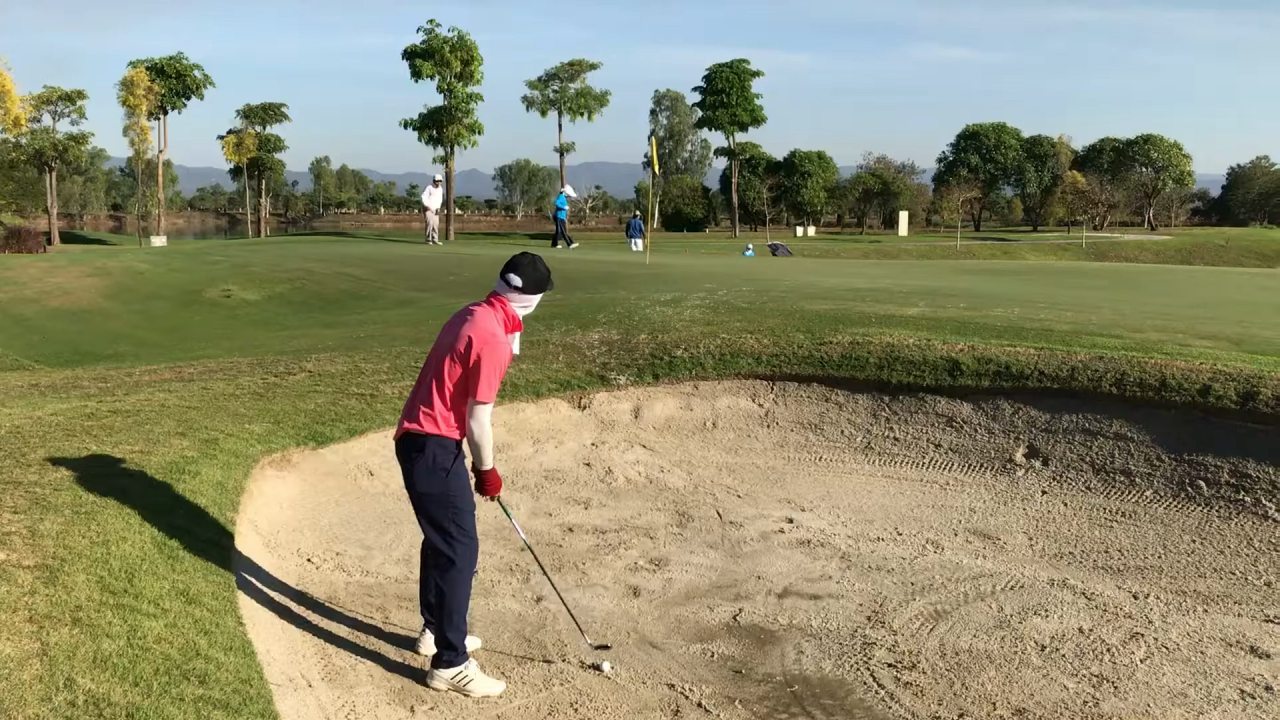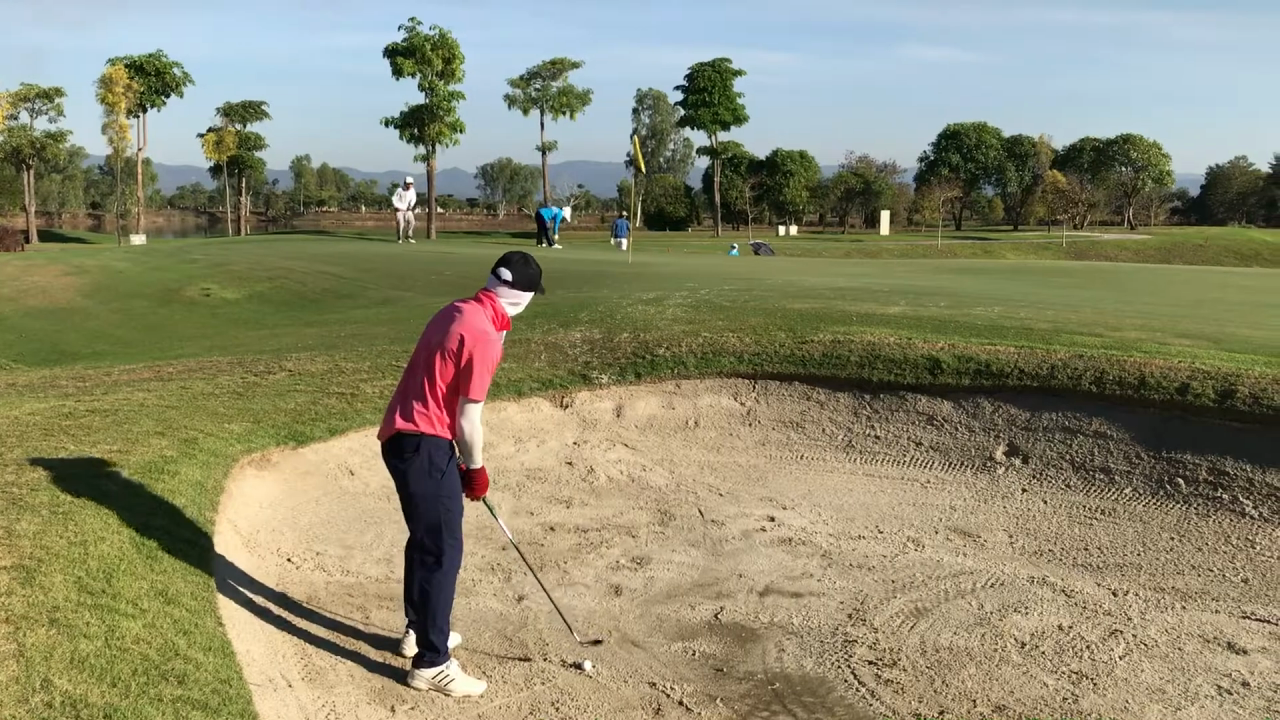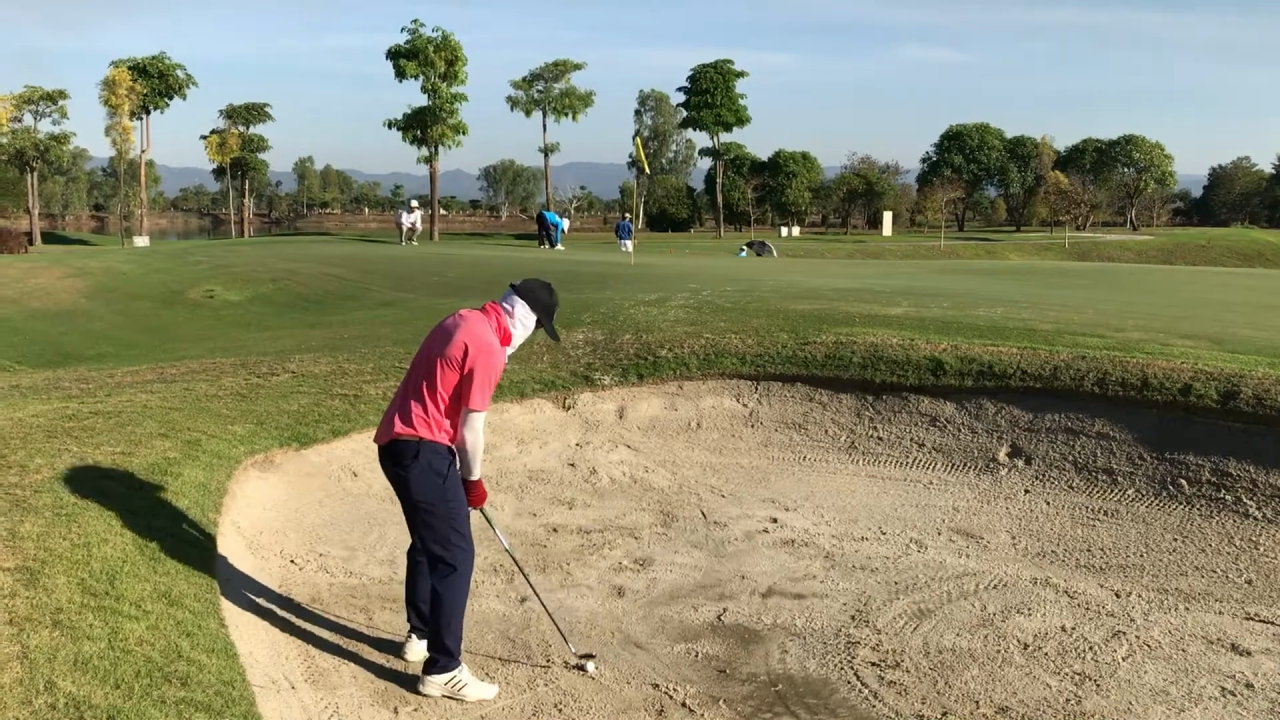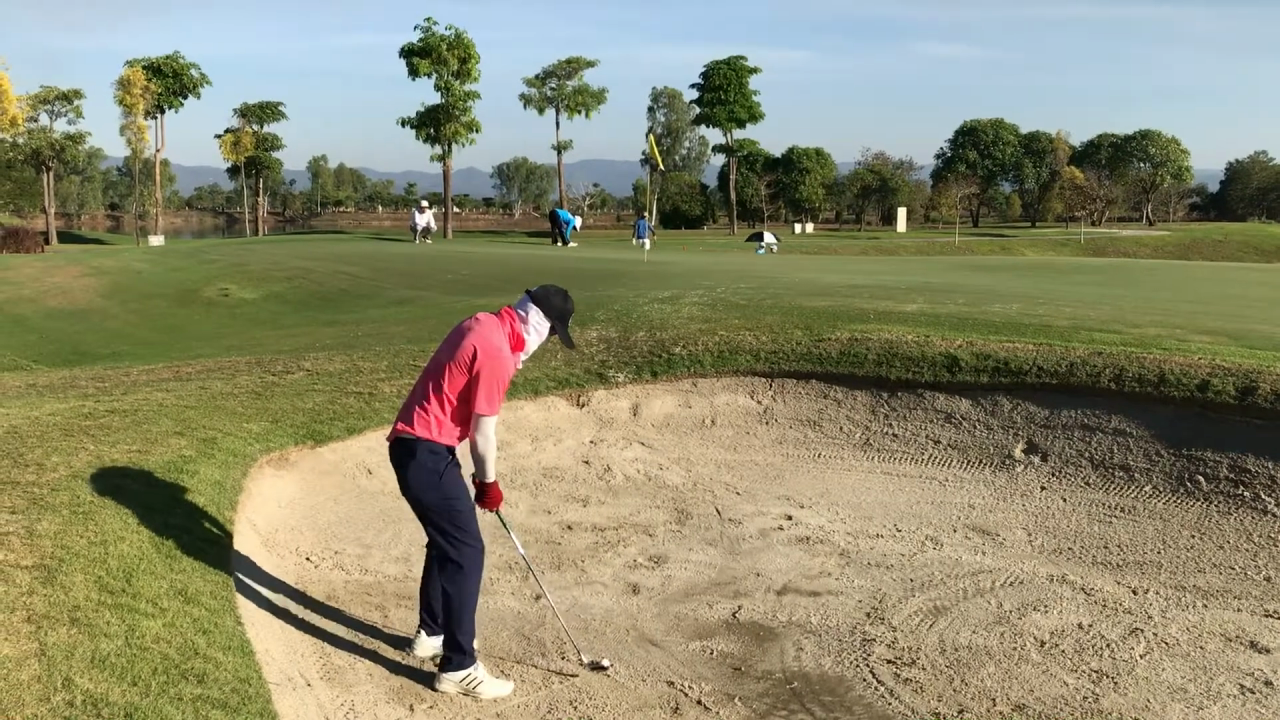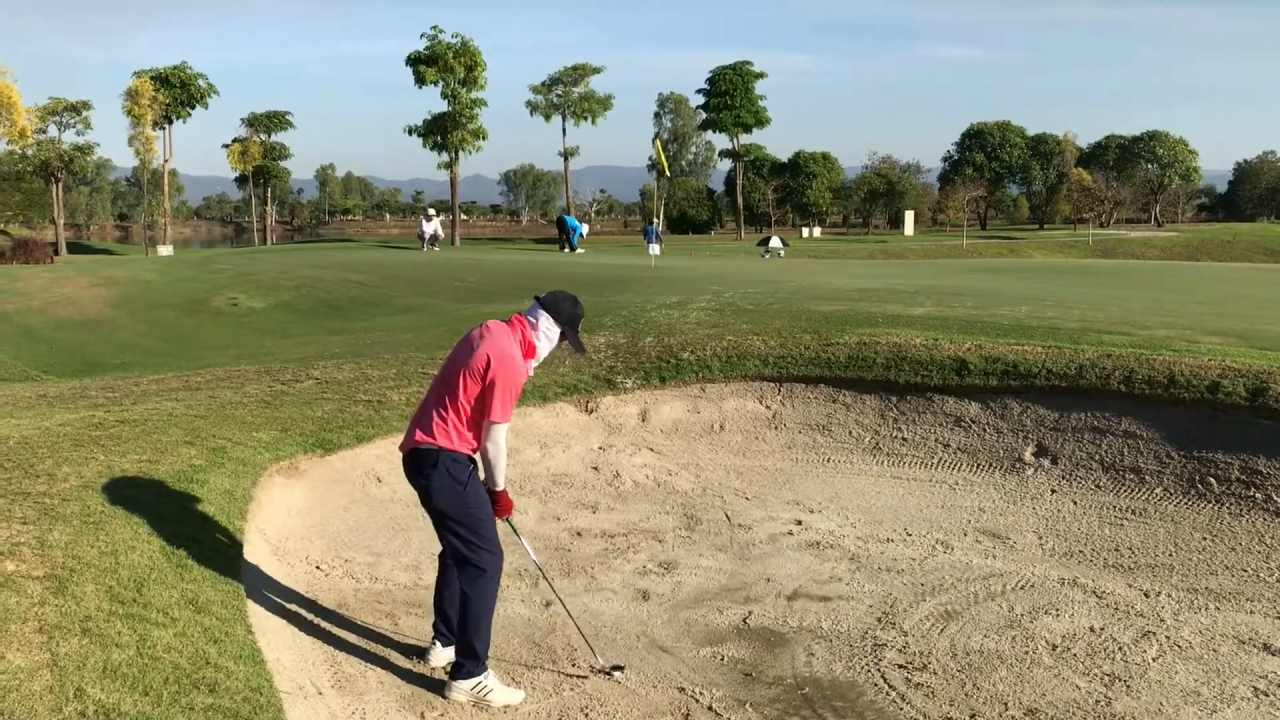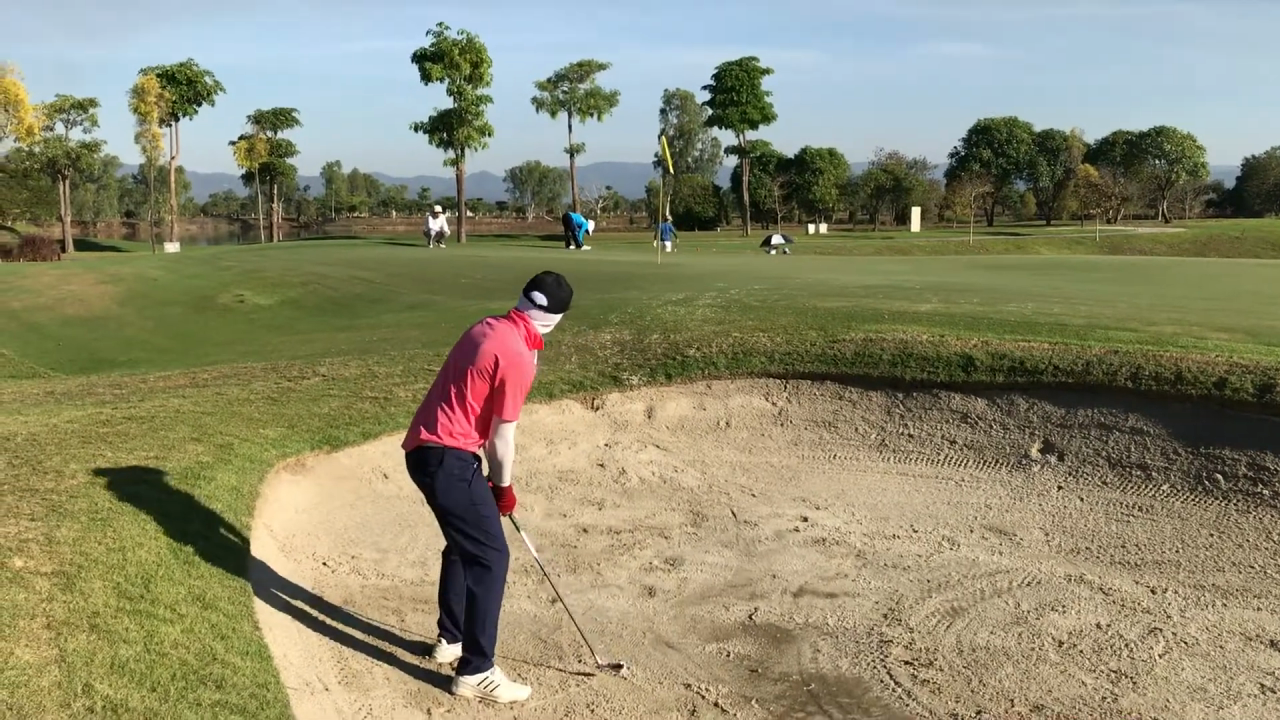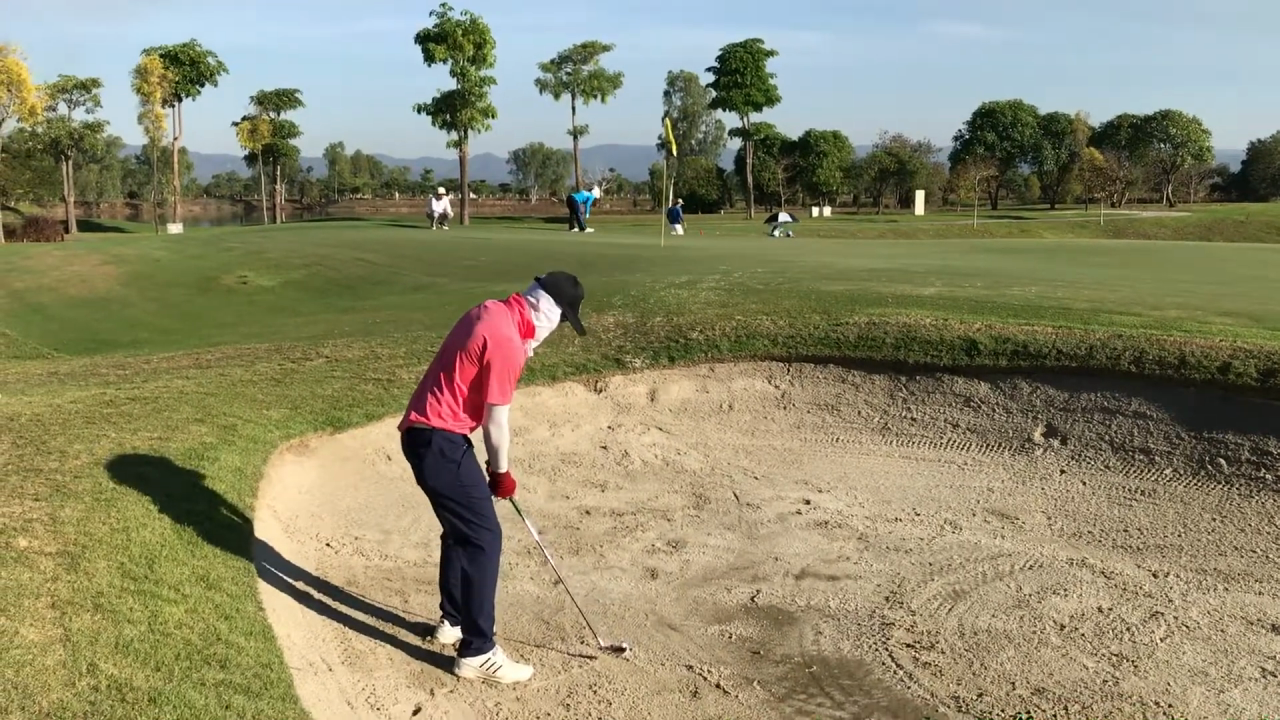
dt=0.7s
person 1, frame 1
left shoulder: (473, 315)
right shoulder: (493, 340)
right elbow: (476, 420)
left wrist: (480, 465)
right wrist: (487, 470)
left hip: (419, 439)
right hip: (434, 447)
left knee: (442, 540)
right knee: (459, 551)
left ankle: (436, 630)
right ankle: (450, 664)
person 1, frame 2
left shoulder: (456, 311)
right shoulder: (484, 337)
right elbow: (468, 418)
left wrist: (464, 462)
right wrist: (475, 469)
left hip: (399, 437)
right hip: (425, 446)
left knee: (424, 540)
right knee: (443, 553)
left ankle: (419, 631)
right ankle: (430, 663)
person 1, frame 3
left shoulder: (462, 320)
right shoulder: (488, 348)
right elbow: (469, 428)
left wrist: (463, 475)
right wrist: (473, 480)
left hip: (396, 443)
right hip: (423, 452)
left knee: (427, 545)
right knee: (455, 557)
left ankle: (421, 635)
right ankle: (442, 670)
person 1, frame 4
left shoulder: (481, 323)
right shoulder: (497, 353)
right elbow: (482, 431)
right wrist: (489, 483)
left hip: (410, 444)
right hip: (427, 452)
left knee: (445, 540)
right knee: (466, 553)
left ankle: (432, 632)
right ankle: (457, 667)
person 1, frame 5
left shoulder: (491, 330)
right shoulder: (510, 361)
right elbow: (492, 439)
left wrist: (490, 486)
right wrist: (498, 491)
left hip: (422, 451)
right hip: (444, 460)
left knee: (460, 551)
right knee: (484, 560)
left ankle: (445, 642)
right ankle: (468, 676)
person 1, frame 6
left shoulder: (488, 327)
right shoulder: (518, 358)
right elbow: (501, 436)
right wrist: (503, 487)
left hip: (425, 449)
right hip: (449, 459)
left knee: (463, 546)
right knee: (490, 557)
left ankle: (451, 639)
right ankle: (475, 672)
person 1, frame 7
left shoulder: (491, 311)
right shoulder: (507, 343)
right elbow: (495, 420)
right wrist: (501, 472)
left hip: (422, 431)
right hip: (440, 440)
left knee: (461, 530)
right knee: (483, 538)
left ankle: (453, 620)
right ankle: (477, 652)
